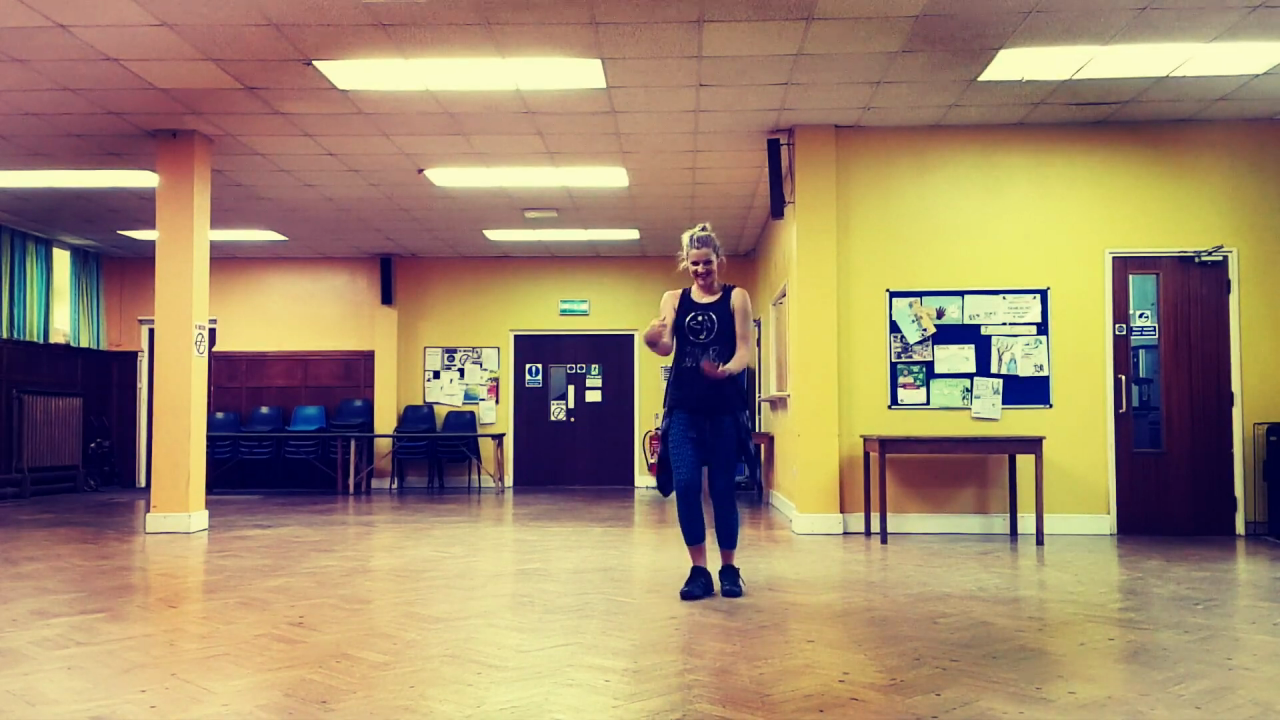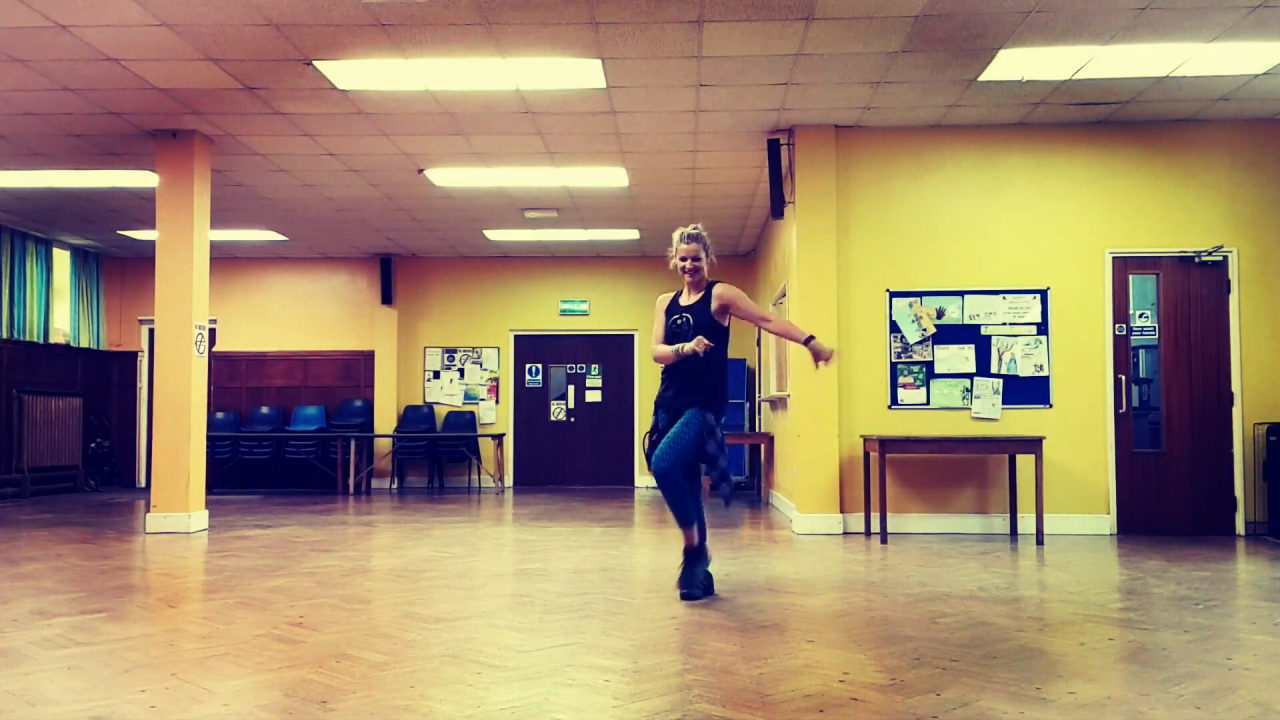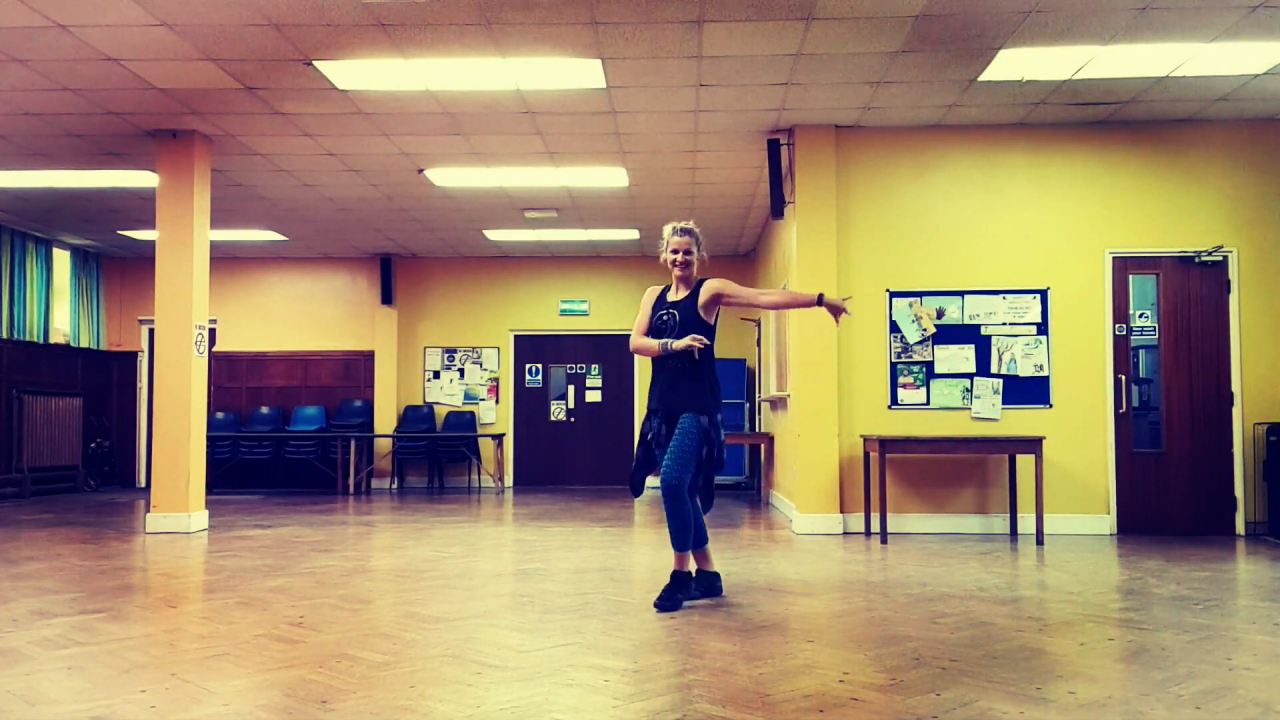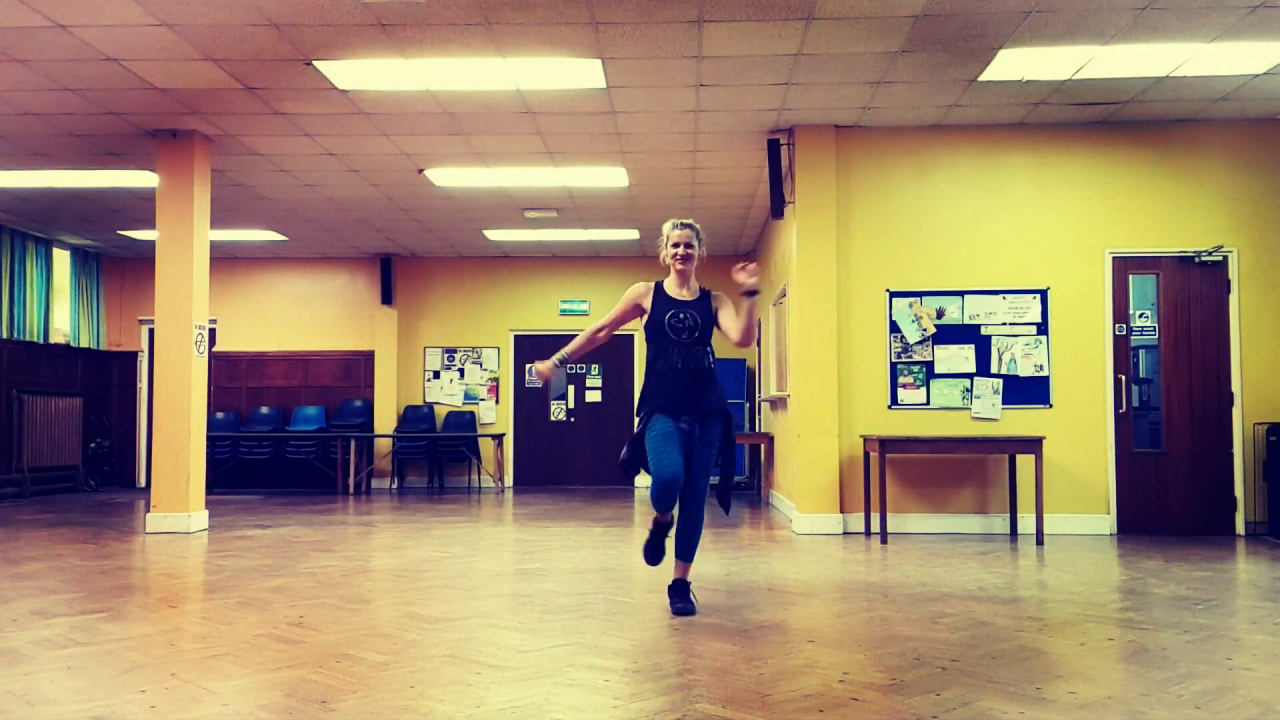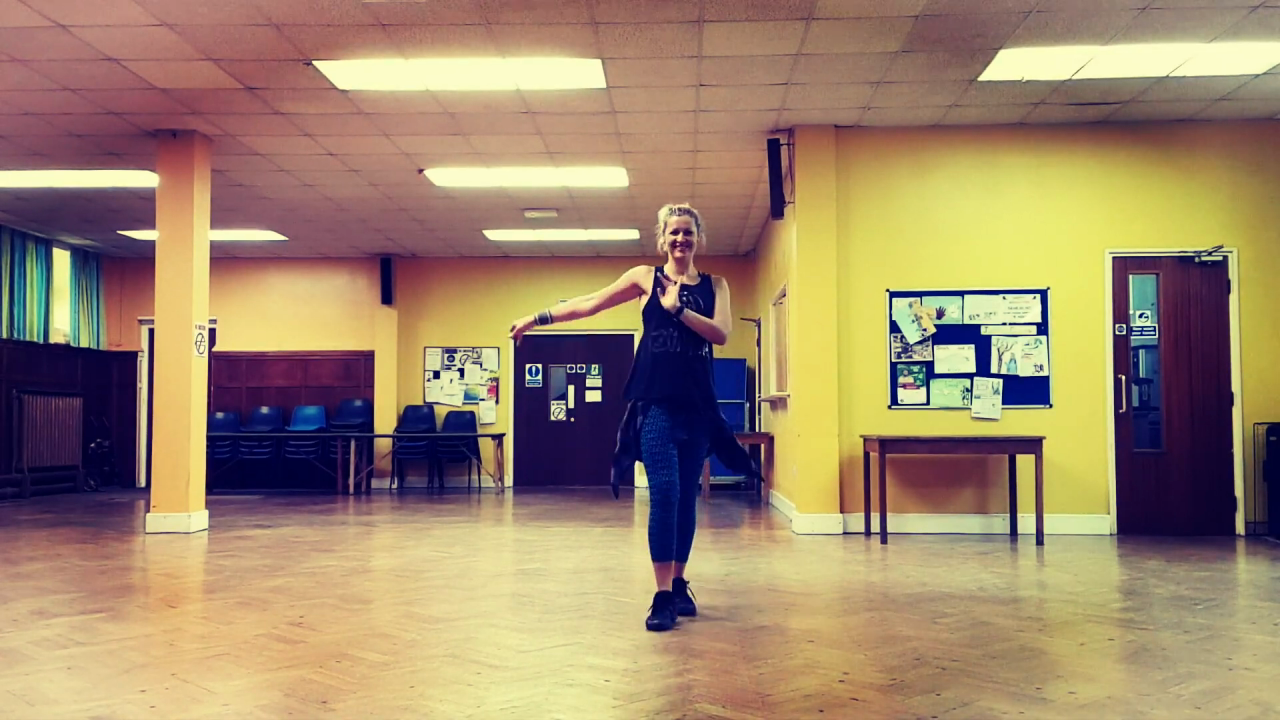
dt=0.4s
person 1, frame 1
left shoulder: (736, 297)
right shoulder: (673, 299)
left elbow: (746, 350)
right elbow: (664, 349)
left wrist: (728, 370)
right wrist: (653, 337)
left hip: (725, 406)
right hip: (683, 404)
left knee: (723, 486)
right knee: (685, 485)
left ankle: (729, 569)
right ankle: (699, 571)
person 1, frame 2
left shoulder: (720, 295)
right shoulder: (666, 302)
left elbow: (767, 320)
right elbow: (657, 351)
left wrist: (809, 340)
right wrist: (684, 348)
left hip: (703, 403)
right hip: (669, 403)
left knee: (666, 466)
right knee: (684, 483)
left ankle: (694, 546)
right ankle: (699, 572)
person 1, frame 3
left shoulder: (710, 291)
right shoulder: (654, 296)
left elbow: (768, 298)
right elbow: (635, 342)
left wrist: (821, 298)
right wrist: (675, 343)
left hip: (698, 403)
right hip: (662, 405)
left knee: (676, 481)
right knee: (680, 489)
left ankle: (680, 575)
right ankle: (707, 573)
person 1, frame 4
left shoulder: (711, 299)
right shoulder: (646, 293)
left elbow: (743, 340)
right elbow: (599, 331)
left wrist: (748, 295)
right wrist: (557, 361)
left hip: (707, 406)
right hip: (662, 404)
left knee: (696, 493)
right knee: (669, 477)
left ankle: (681, 582)
right ankle: (661, 521)
person 1, frame 5
left shoulder: (714, 285)
right shoulder: (645, 277)
left elbow: (721, 333)
right elbow: (588, 304)
left wrist: (677, 310)
right wrist: (537, 316)
left hip: (697, 400)
right hip: (654, 397)
left knee: (686, 494)
right knee: (664, 490)
left ankle: (678, 582)
right ankle: (663, 594)
